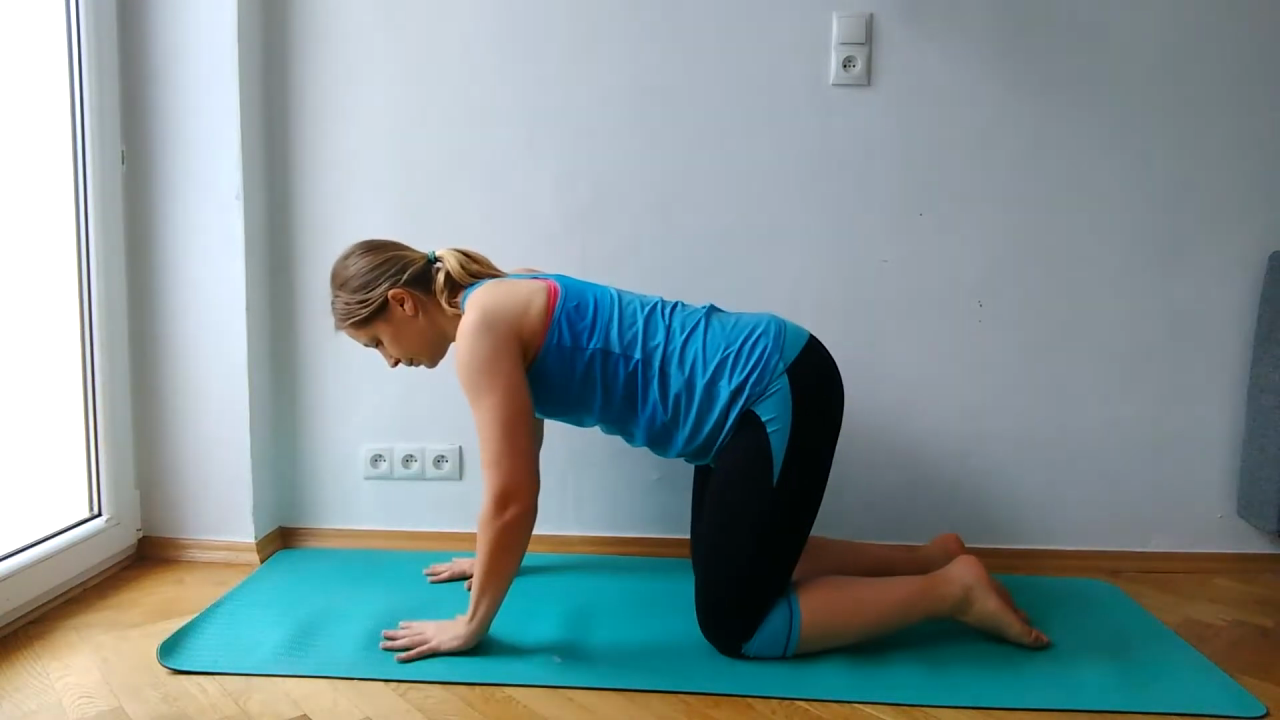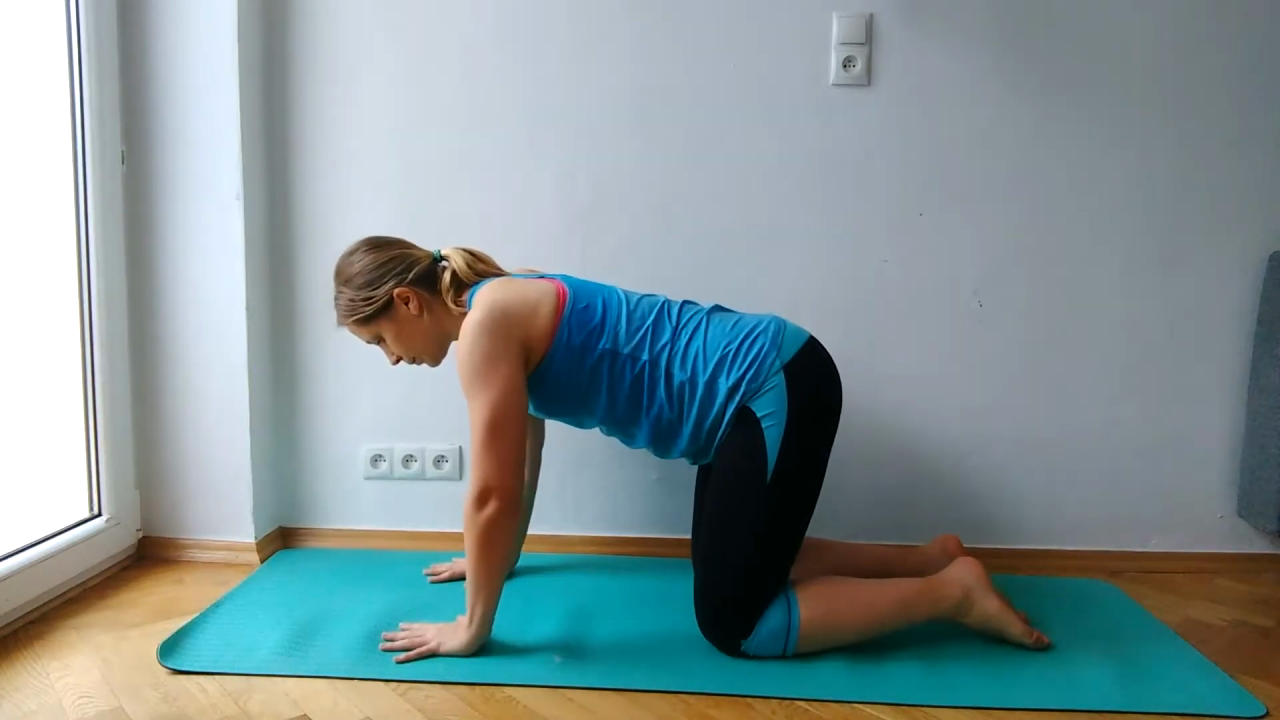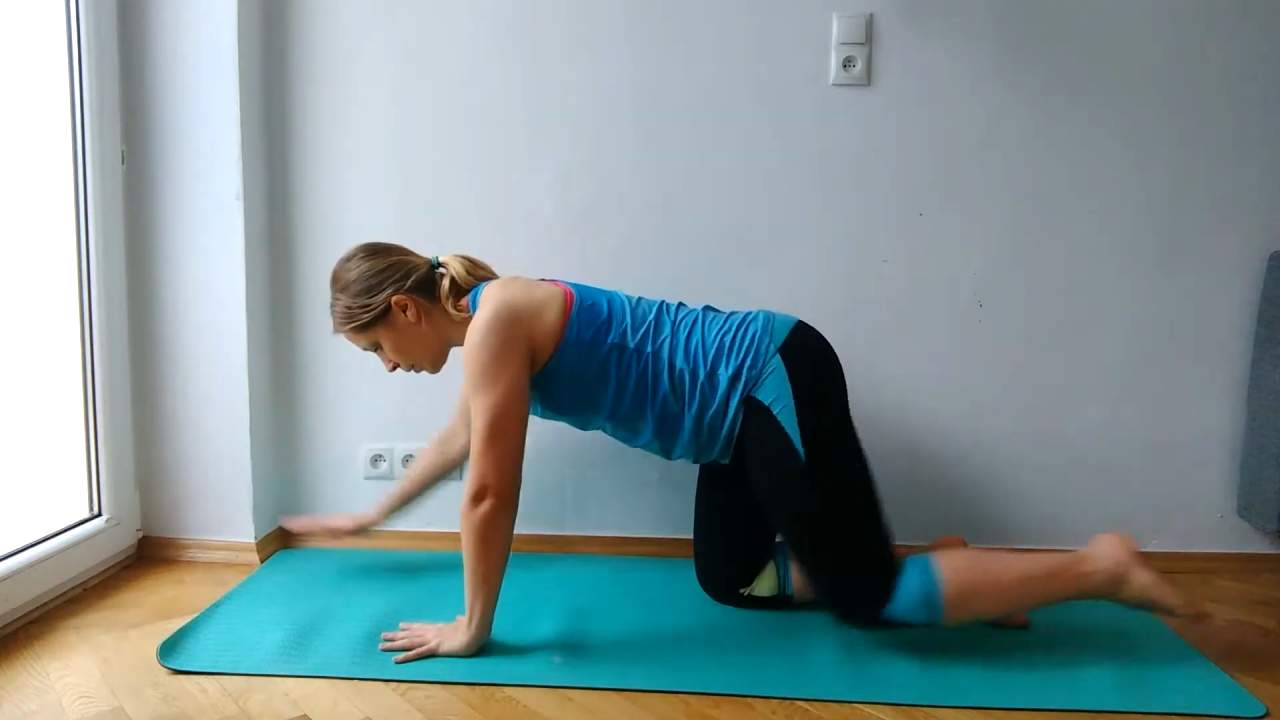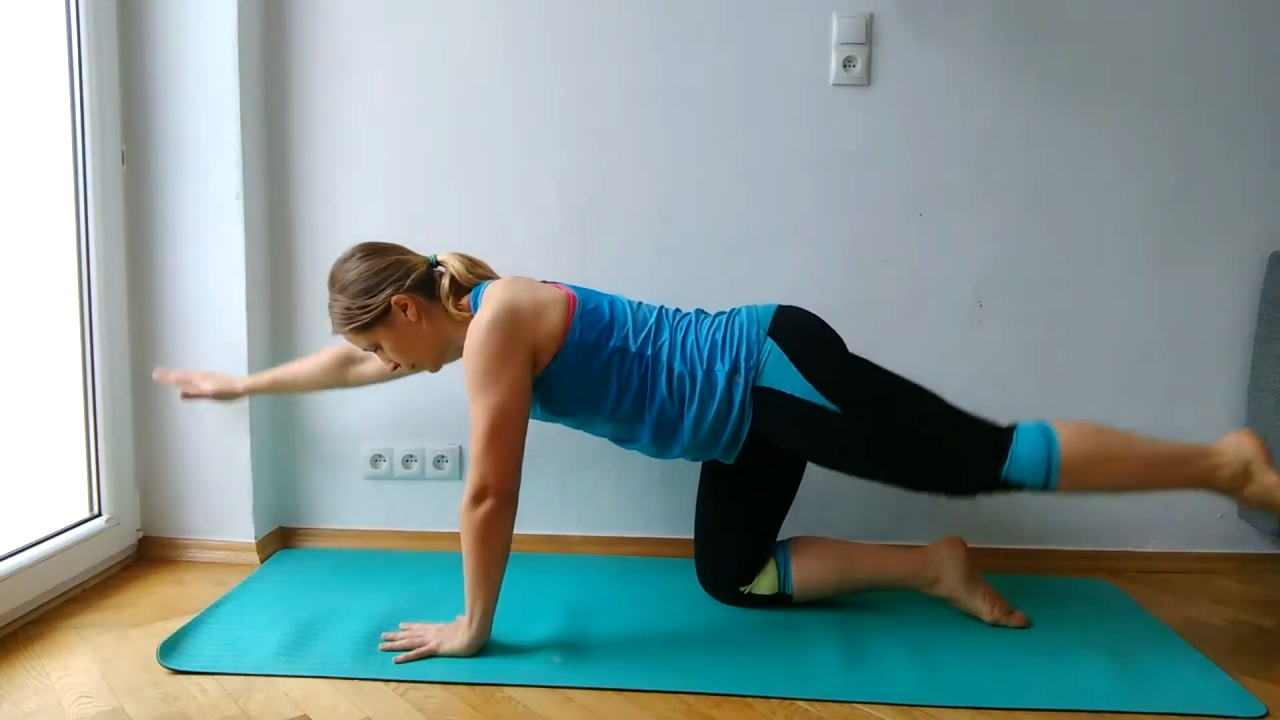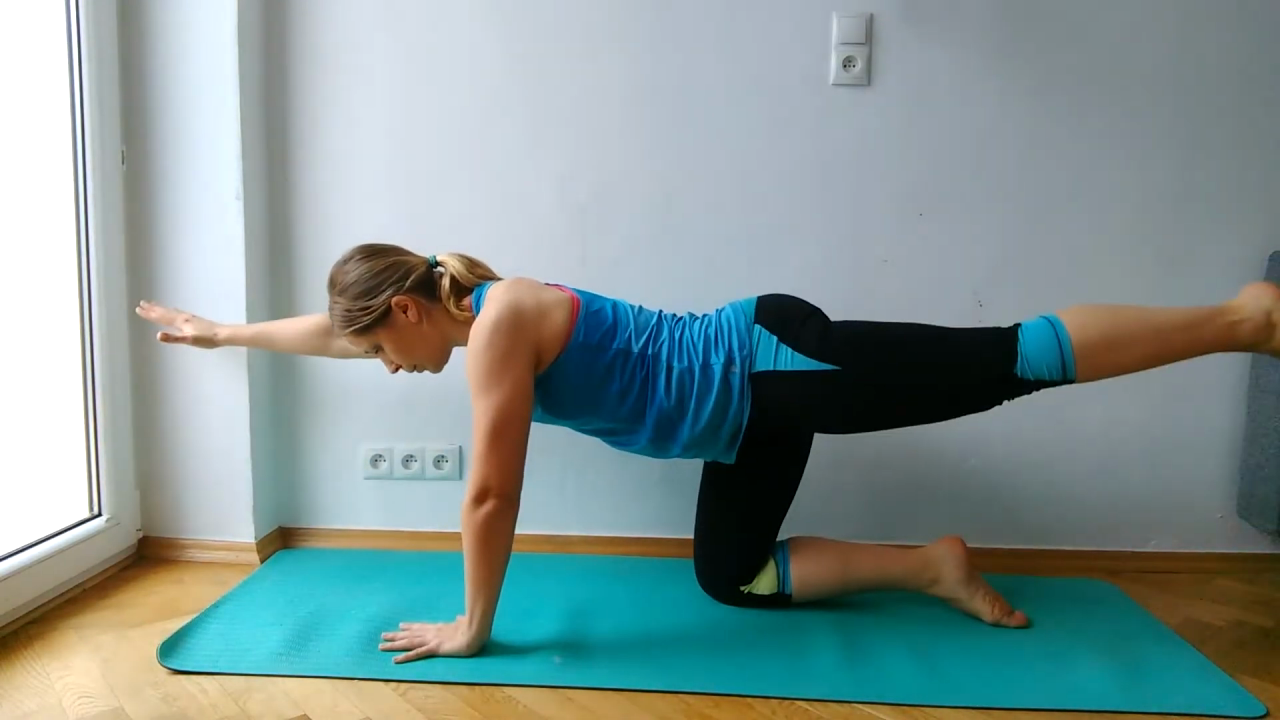
dt=0.5s
person 1, frame 1
left shoulder: (480, 325)
right shoulder: (503, 305)
left elbow: (512, 497)
right elbow: (523, 449)
left wrist: (470, 625)
right wrist: (493, 558)
left hip: (774, 391)
right hip: (758, 388)
left knee: (732, 624)
right knee: (731, 567)
left ankle: (951, 588)
right ankle: (931, 556)
person 1, frame 2
left shoulder: (485, 324)
right shoulder: (504, 313)
left elbow: (491, 493)
right elbow: (523, 463)
left wrist: (472, 628)
right wrist: (499, 558)
left hip: (775, 389)
right hip: (753, 388)
left knee: (732, 622)
right knee: (739, 563)
left ankle: (951, 591)
right ankle: (929, 558)
person 1, frame 3
left shoulder: (491, 325)
right shoulder: (497, 320)
left elbow: (490, 495)
right elbow: (462, 437)
left wrist: (471, 627)
right wrist: (371, 515)
left hip: (773, 380)
right hip: (751, 392)
left knee: (863, 596)
right knee: (730, 578)
left ankle: (1096, 567)
right ankle: (943, 561)
person 1, frame 4
left shoulder: (491, 328)
right shoulder: (464, 315)
left elbow: (488, 498)
right elbow: (349, 362)
left wrist: (470, 629)
right wrist: (242, 383)
left hip: (773, 370)
right hip: (747, 397)
left knee: (993, 456)
right knee: (729, 578)
right ankle: (935, 570)
person 1, frame 5
left shoulder: (497, 326)
right shoulder: (463, 309)
left elbow: (490, 497)
right elbow: (334, 326)
left wrist: (471, 628)
right wrist: (218, 331)
left hip: (775, 361)
right hip: (753, 397)
left knee: (1006, 359)
right knee: (731, 577)
right ankle: (932, 567)
